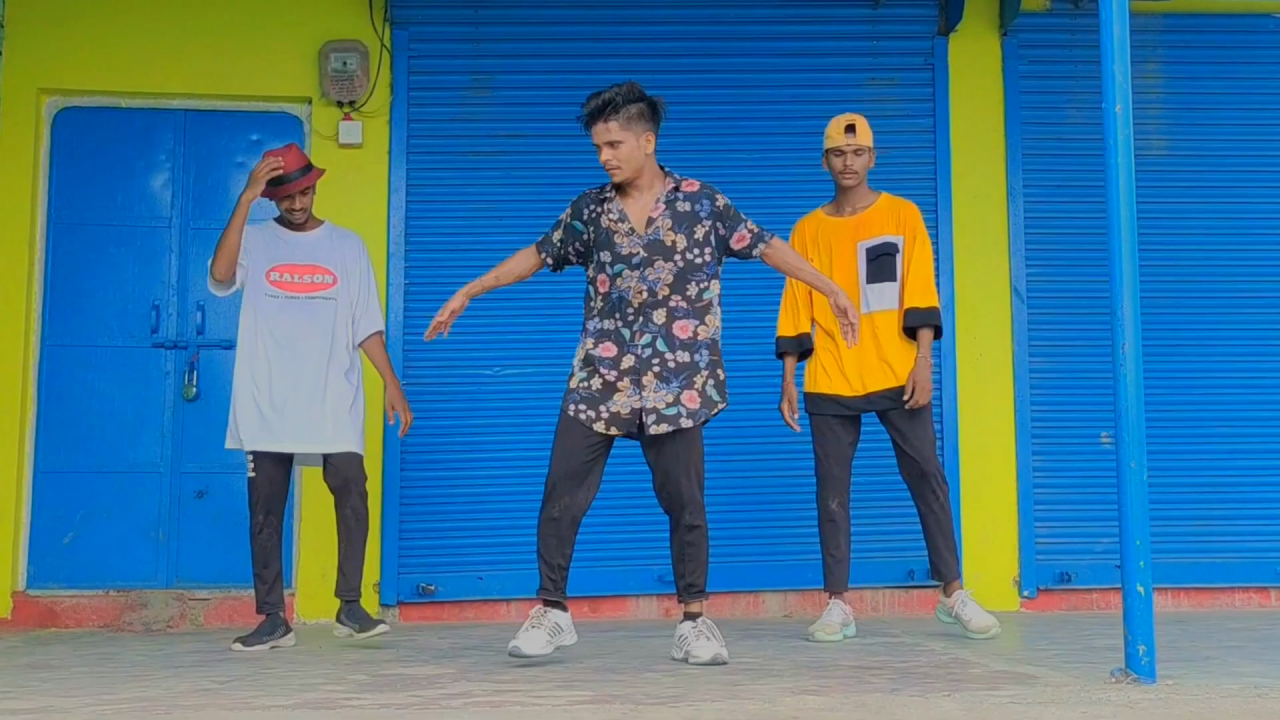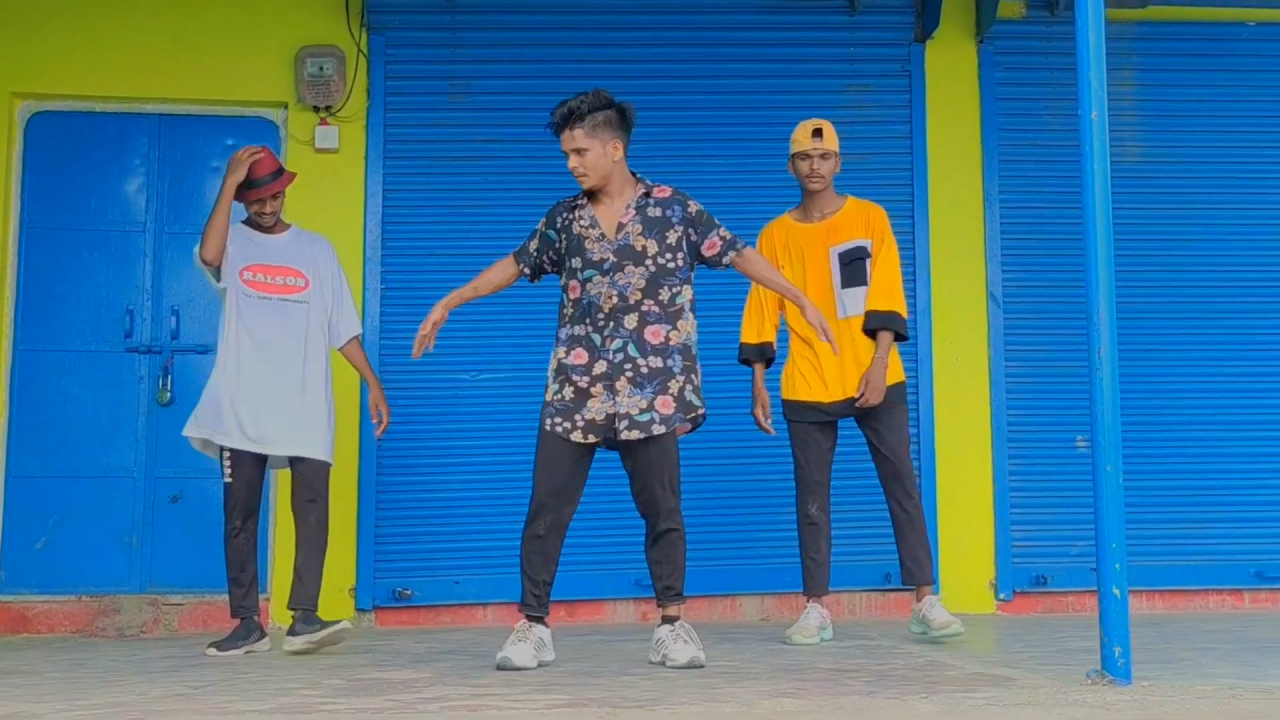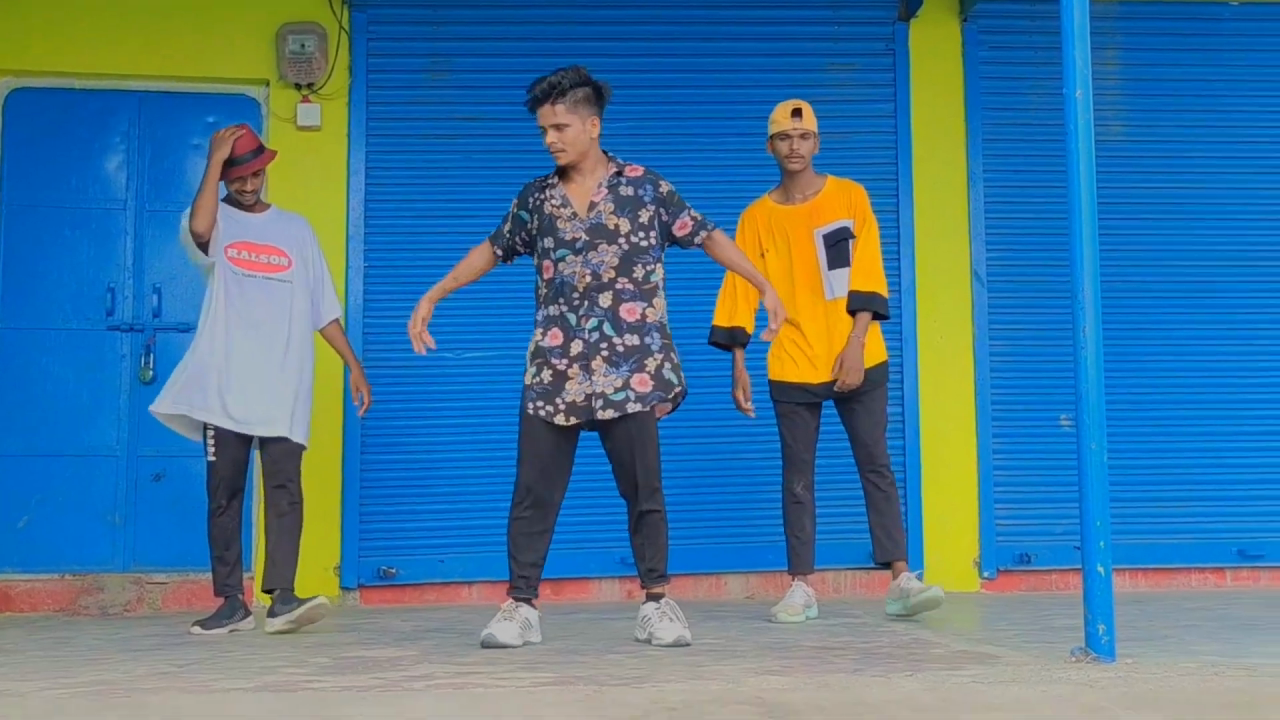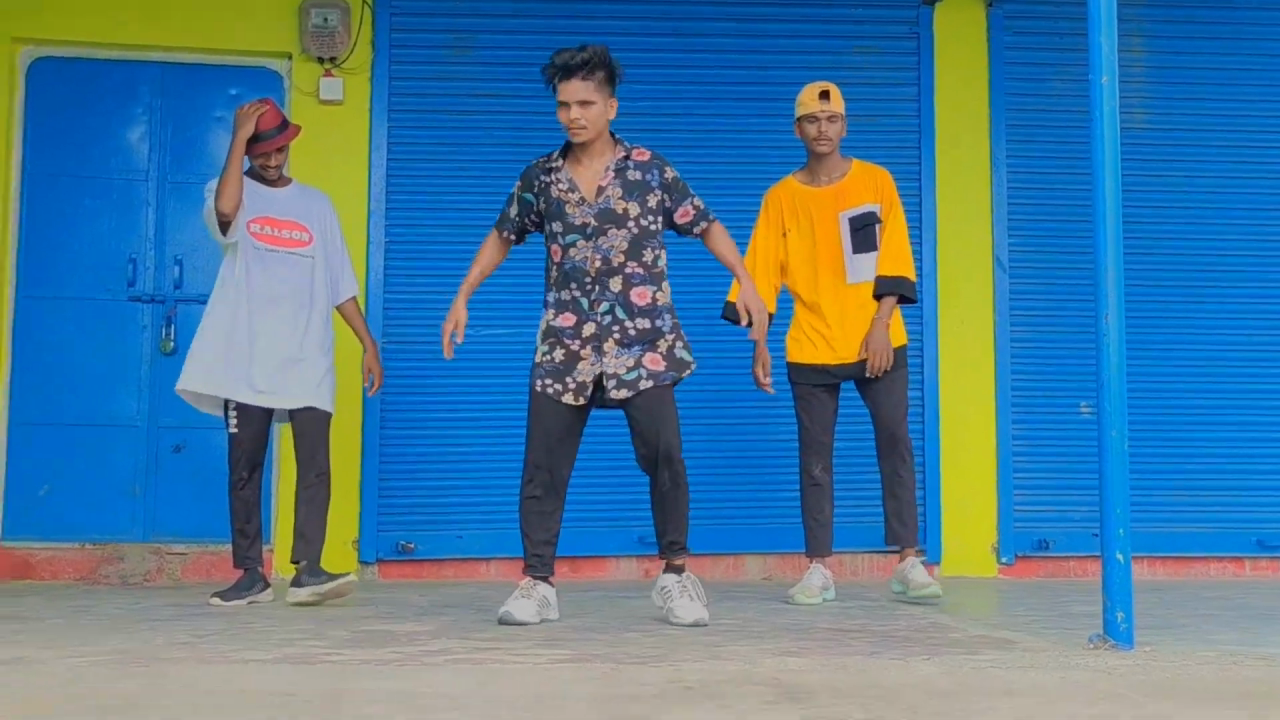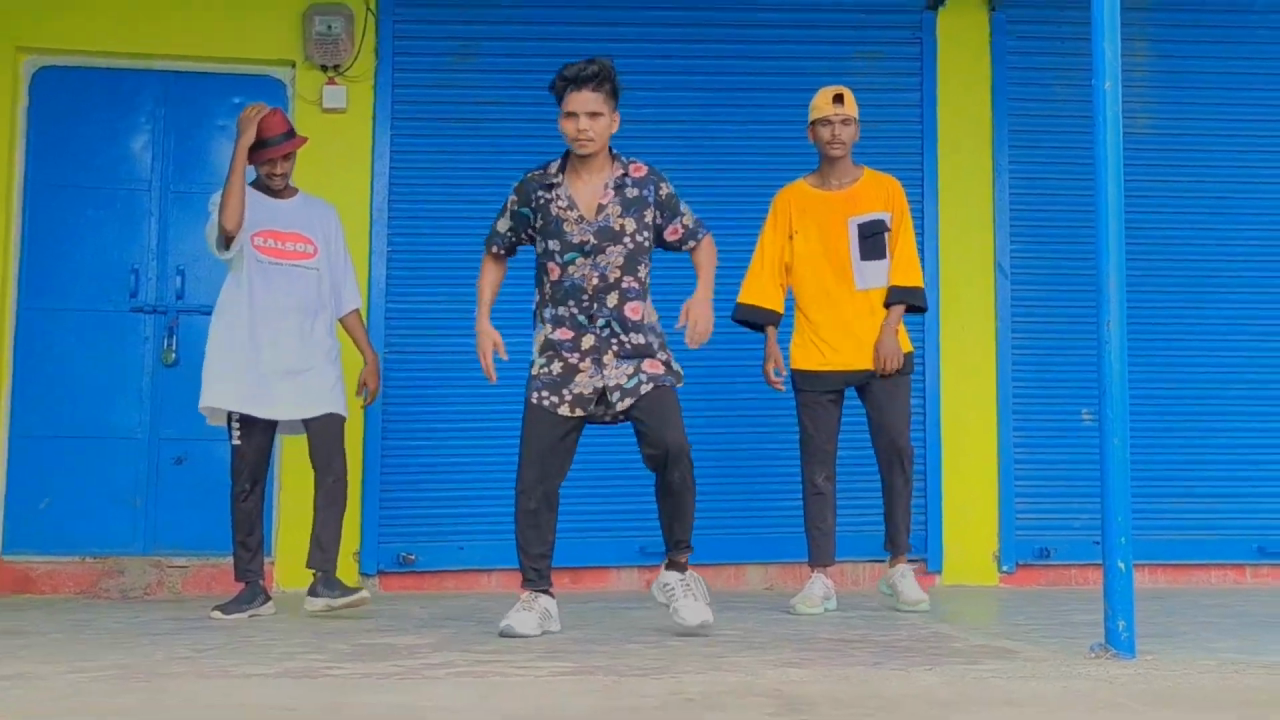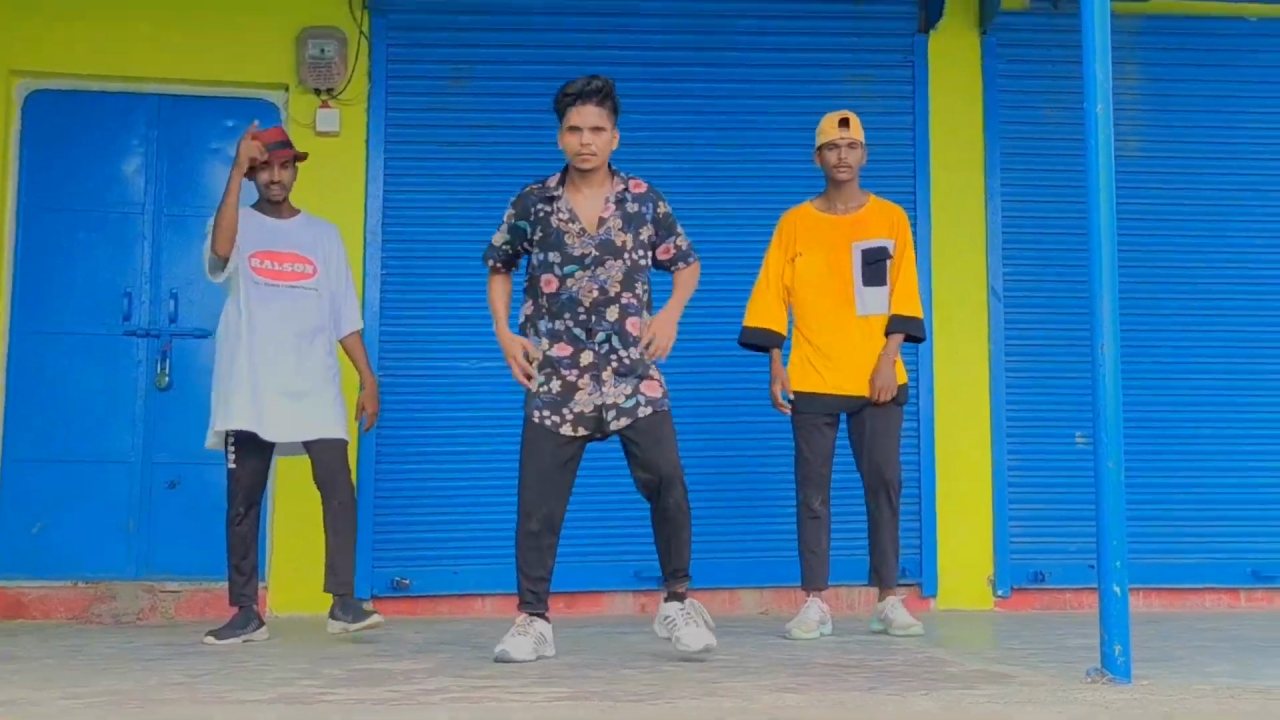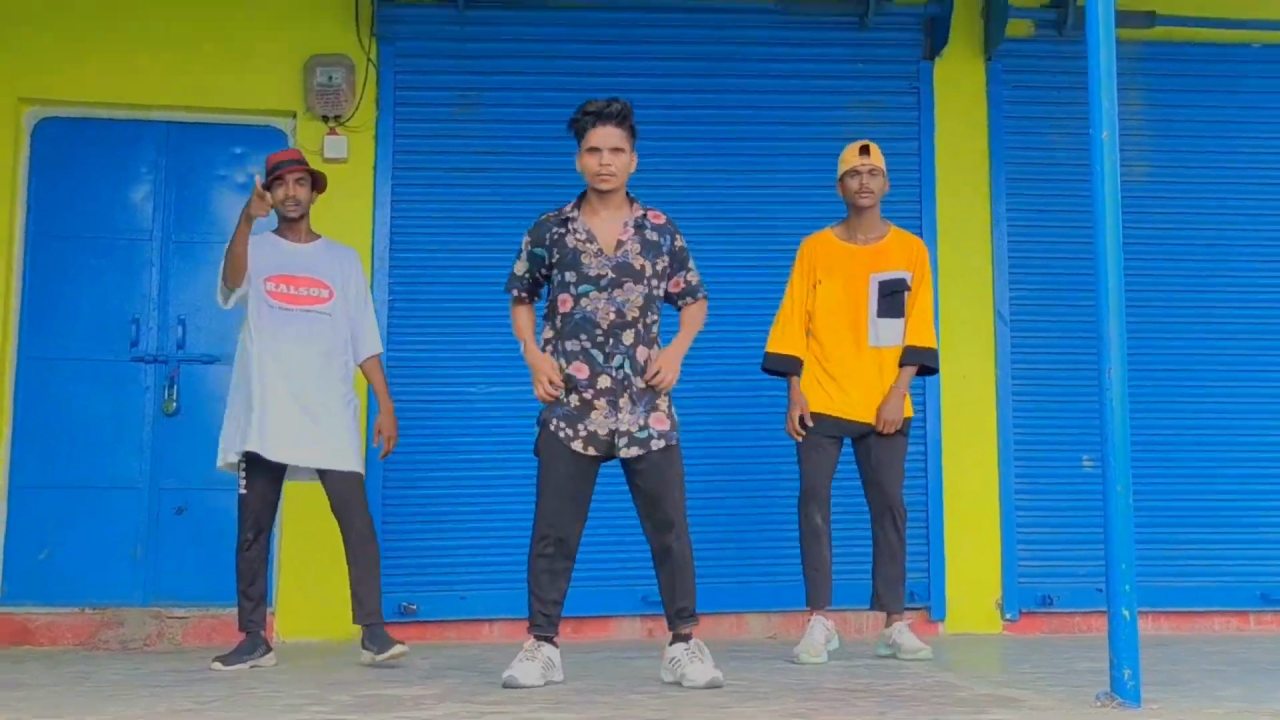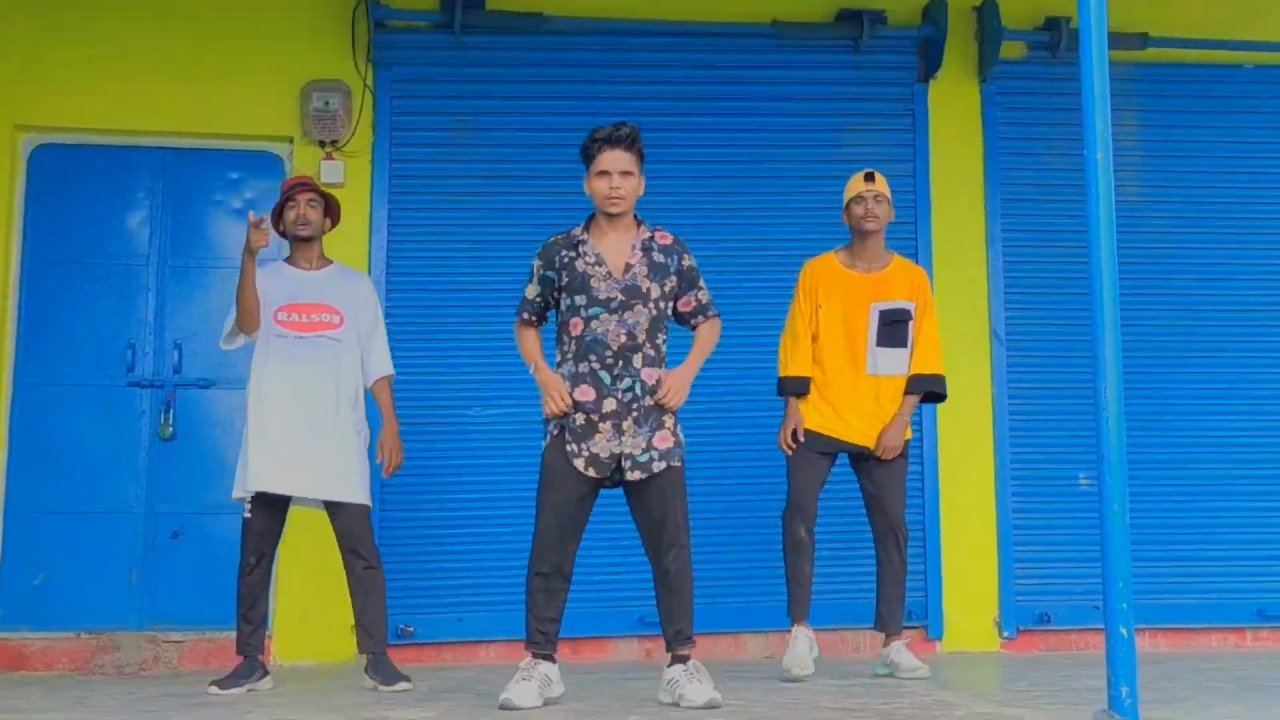
dt=0.1s
person 1, frame 1
left shoulder: (702, 202)
right shoulder: (589, 208)
left elbow: (766, 246)
right elbow: (537, 256)
left wrist: (832, 292)
right wrist: (465, 294)
left hip: (674, 380)
right hip: (598, 379)
left knee: (685, 503)
right knee: (563, 492)
left ankle: (693, 620)
right ankle: (551, 612)
person 1, frame 2
left shoulder: (674, 208)
right shoulder: (563, 217)
left elbow: (738, 254)
right elbow: (517, 264)
left wrist: (802, 301)
right wrist: (446, 304)
left hip: (648, 386)
right hip: (574, 387)
left knee: (661, 509)
right knee: (546, 508)
left ankle: (671, 625)
right ankle: (533, 626)
person 1, frame 3
left shoulder: (645, 186)
right shoulder: (535, 196)
left elbow: (707, 237)
right elbow: (491, 250)
left wrist: (764, 286)
right wrist: (433, 296)
left hip: (628, 363)
right hip: (554, 365)
left knee: (641, 487)
right knee: (534, 491)
left ankle: (655, 602)
right ankle: (521, 606)
person 1, frame 4
left shoulder: (651, 169)
right shoulder: (539, 177)
left elbow: (706, 226)
right elbow: (502, 235)
left wrist: (746, 278)
right wrist: (461, 296)
left hip: (639, 344)
right hip: (564, 345)
left knee: (662, 454)
right knee: (543, 468)
left ankle: (675, 575)
right ankle: (537, 583)
person 1, frame 5
left shoulder: (647, 183)
right shoulder: (532, 188)
left elbow: (699, 240)
right elbow: (496, 254)
left wrist: (703, 292)
right wrist: (484, 320)
left hip: (635, 352)
right hip: (558, 358)
left knee: (671, 450)
right knee: (536, 481)
left ankle: (677, 570)
right ankle: (537, 595)
person 1, frame 6
left shoulder: (645, 201)
right shoulder: (531, 203)
left elbow: (686, 264)
right elbow: (498, 269)
left wrist: (670, 313)
right wrist: (504, 332)
left hip: (632, 371)
right hip: (557, 377)
left knee: (665, 479)
right knee: (538, 504)
left ankle: (677, 600)
right ankle: (533, 619)
person 1, frame 7
left shoulder: (662, 229)
right shoulder: (548, 230)
left elbow: (694, 302)
right elbow: (519, 300)
left wrist: (678, 350)
right wrist: (534, 354)
left hip: (645, 403)
right hip: (571, 404)
left knee: (668, 525)
right knee: (554, 529)
left ankle: (683, 645)
right ankle: (542, 646)
person 1, frame 8
left shoulder: (669, 251)
right shoulder: (557, 252)
left elbow: (708, 320)
right elbow: (527, 323)
left wrist: (687, 370)
right wrist: (543, 374)
left hip: (650, 424)
right hip: (577, 424)
left knee: (670, 546)
right knee: (552, 546)
left ankle: (681, 666)
right ankle: (540, 664)
person 2, frame 1
left shoulder: (903, 214)
right shoulder: (808, 229)
left elbow: (921, 293)
right elbow: (797, 308)
left wrist: (922, 362)
right wrist: (788, 378)
left hip: (900, 374)
right hip: (831, 381)
left knee: (928, 479)
right knee: (833, 489)
left ankle: (954, 597)
right ankle: (838, 603)
person 2, frame 2
left shoulder: (870, 217)
right shoulder: (775, 235)
left elbow: (887, 296)
right elbow: (762, 313)
left wrist: (880, 362)
right wrist: (758, 384)
left hip: (874, 377)
right hip: (807, 386)
left knee: (902, 481)
right knee: (811, 494)
left ankle: (925, 600)
right ankle: (816, 608)
person 2, frame 3
left shoulder: (852, 197)
right shoulder: (757, 217)
left elbow: (869, 275)
right elbow: (740, 292)
left wrist: (857, 342)
right wrist: (738, 366)
left hip: (860, 359)
right hip: (793, 366)
left knee: (876, 462)
right knee: (798, 473)
left ankle: (902, 578)
right ankle: (801, 585)
person 2, frame 4
left shoulder: (876, 181)
right shoulder: (781, 196)
left elbow: (895, 258)
right elbow: (761, 270)
left wrist: (882, 324)
right wrist: (758, 342)
left hip: (880, 340)
right hip: (812, 348)
left knee: (896, 443)
right knee: (815, 456)
left ankle: (908, 560)
right ankle: (819, 568)
person 2, frame 5
left shoulder: (888, 190)
right shoulder: (790, 200)
left elbow: (904, 265)
right elbow: (769, 273)
left wrist: (892, 328)
right wrist: (770, 344)
left hip: (882, 348)
right hip: (816, 356)
left knee: (896, 451)
right knee: (818, 463)
left ankle: (899, 569)
right ankle: (820, 578)
person 2, frame 6
left shoulder: (891, 217)
right shoulder: (795, 222)
left elbow: (904, 296)
right elbow: (772, 295)
left wrist: (889, 358)
right wrist: (776, 365)
left hip: (878, 376)
right hip: (814, 378)
left knee: (884, 482)
right knee: (812, 487)
left ankle: (887, 599)
right ankle: (815, 602)
person 2, frame 7
left shoulder: (911, 250)
right shoulder: (815, 249)
left elbow: (918, 327)
right elbow: (792, 323)
left wrist: (899, 391)
right wrist: (794, 390)
left hip: (883, 404)
right hip: (821, 401)
left knee: (888, 507)
right knee: (814, 503)
left ankle: (893, 624)
right ankle: (820, 622)
person 2, frame 8
left shoulder: (912, 278)
right shoulder: (817, 272)
left elbow: (924, 355)
right elbow: (797, 344)
left wrist: (902, 419)
right wrist: (792, 410)
left hip: (884, 428)
right hip: (820, 421)
left knee: (892, 529)
right knee: (798, 513)
left ankle: (893, 644)
right ankle: (801, 632)
person 3, frame 1
left shoulder: (347, 245)
right shoulder: (253, 239)
left elbow: (366, 324)
right elbow: (220, 276)
left wrist: (391, 383)
right wrist: (248, 193)
left hip: (332, 401)
right hip: (266, 401)
left knee: (351, 494)
right knee: (264, 507)
left ankle: (349, 606)
right ankle: (273, 618)
person 3, frame 2
left shoulder: (317, 248)
right shoulder: (229, 241)
left elbow: (343, 326)
right elbow: (207, 257)
left wrist: (372, 384)
right wrist: (228, 185)
left hip: (306, 406)
right hip: (242, 404)
left knee: (311, 504)
right knee: (240, 512)
left ankle: (304, 617)
right ankle: (248, 622)
person 3, frame 3
left shoulder: (297, 229)
right shoulder: (210, 218)
left elbow: (322, 307)
right elbow: (201, 232)
left wrist: (353, 364)
right wrist: (215, 158)
left hip: (285, 385)
right hip: (225, 383)
left knee: (285, 488)
right knee: (224, 491)
left ankle: (282, 598)
right ankle: (232, 601)
person 3, frame 4
left shoulder: (317, 204)
right shoulder: (232, 193)
left elbow: (340, 284)
right elbow: (226, 212)
left wrist: (369, 343)
right wrist: (239, 134)
left hip: (307, 358)
right hip: (245, 358)
left knee: (314, 459)
right knee: (244, 464)
left ankle: (307, 569)
right ankle: (251, 573)
person 3, frame 5
left shoulder: (322, 214)
right shoulder: (235, 203)
left elbow: (344, 295)
right elbow: (226, 233)
left wrist: (369, 356)
right wrist: (242, 147)
left hip: (314, 366)
right hip: (250, 368)
left knee: (331, 462)
right knee: (247, 476)
left ankle: (323, 580)
right ankle: (252, 587)
person 3, frame 6
left shoulder: (325, 235)
right shoulder: (234, 223)
left elbow: (345, 316)
right elbow: (220, 253)
left wrist: (368, 378)
right wrist: (237, 168)
left hip: (314, 389)
right hip: (250, 391)
left knee: (338, 485)
right knee: (243, 499)
left ankle: (343, 601)
right ankle: (246, 612)
person 3, frame 7
left shoulder: (343, 260)
right shoulder: (252, 248)
left elbow: (365, 340)
right elbow: (232, 284)
left wrist: (385, 404)
right wrist: (248, 215)
left hip: (330, 413)
right hip: (264, 413)
left knee: (355, 516)
right knee: (253, 525)
left ankle: (373, 630)
right ankle: (254, 637)
person 3, frame 8
left shoulder: (356, 285)
right shoulder: (263, 279)
left elbow: (376, 363)
right elbow: (246, 328)
left wrist: (390, 425)
right wrist: (249, 253)
left hip: (339, 442)
right hip: (273, 440)
left knee: (361, 548)
right knee: (255, 550)
left ankle: (377, 658)
right ankle: (251, 661)
